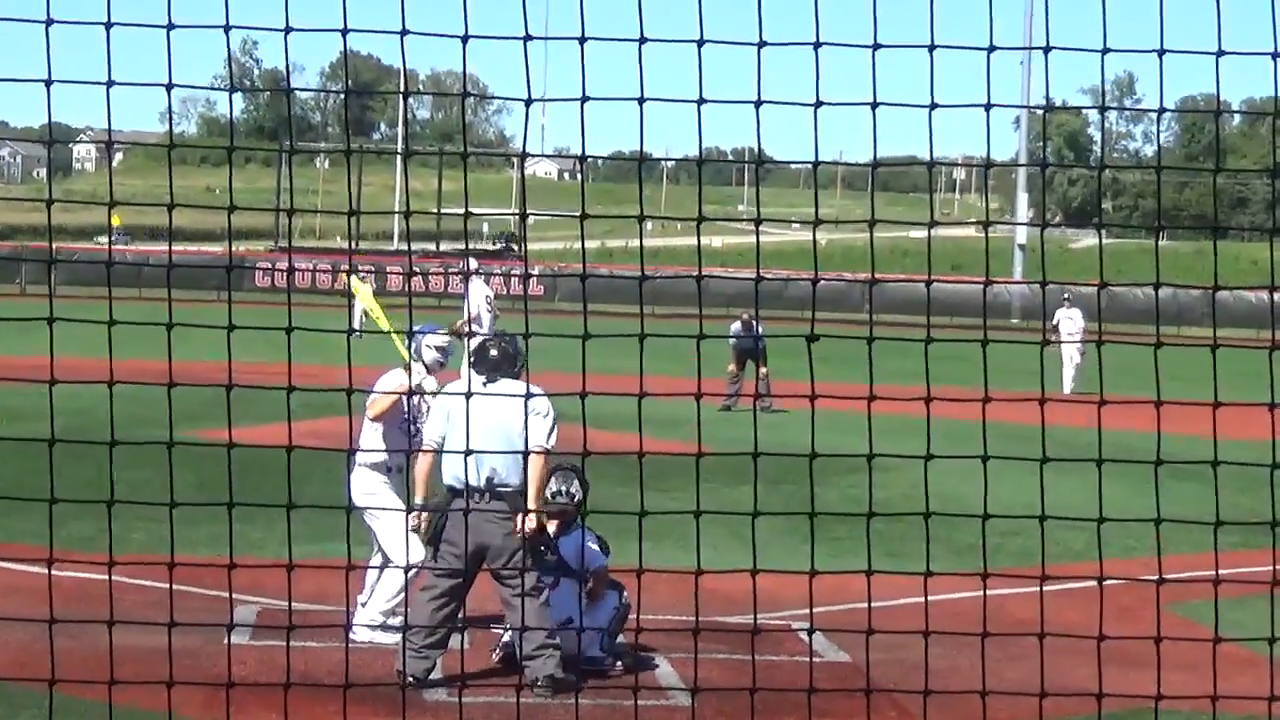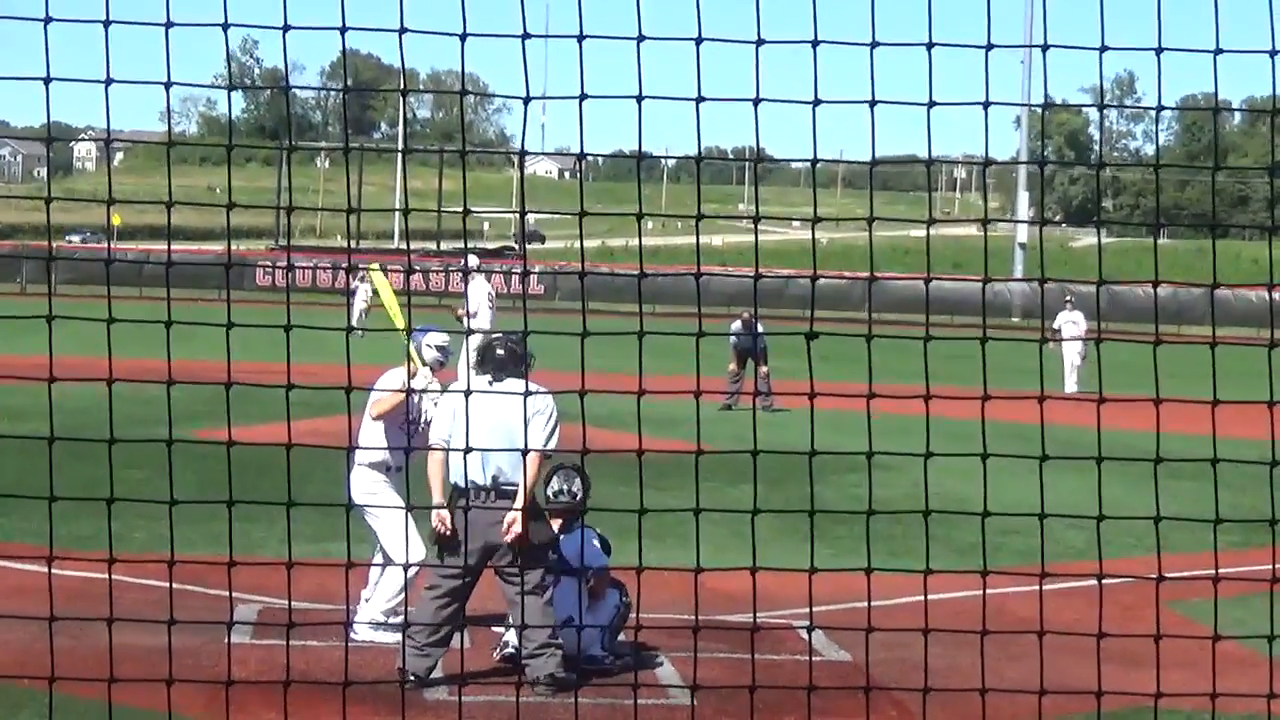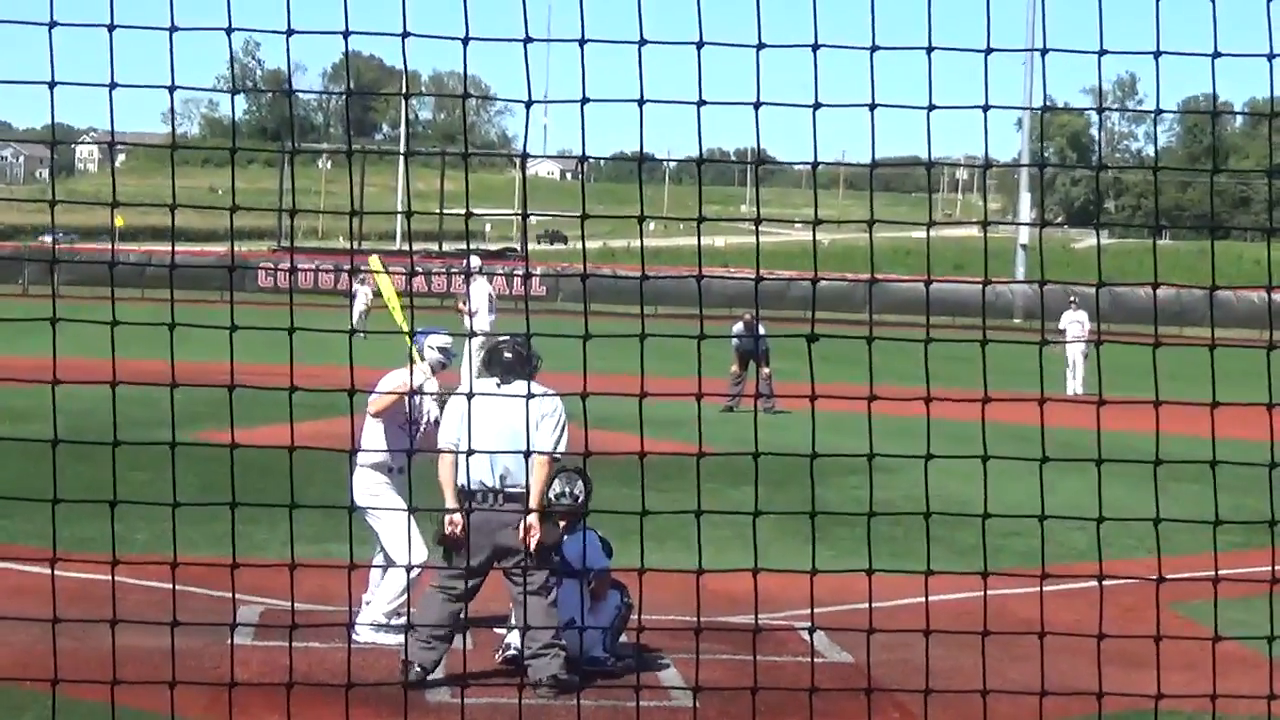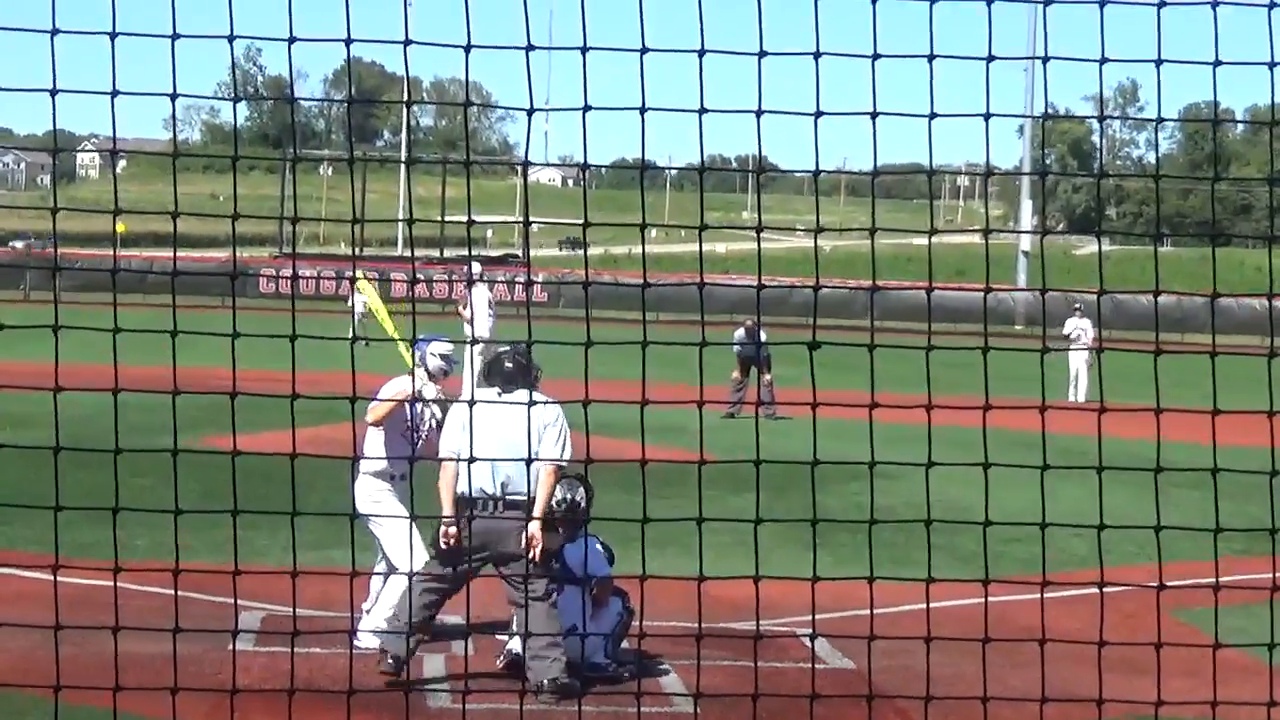
dt=0.2s
person 1, frame 1
left shoulder: (452, 392)
right shoulder: (532, 397)
left elbow: (428, 450)
right elbow: (537, 453)
left wrist: (420, 502)
right wrist: (532, 507)
left hip: (458, 509)
right hip: (509, 509)
left knee: (438, 591)
right knee: (526, 593)
left ankle: (413, 667)
right ankle: (544, 672)
person 1, frame 2
left shoulder: (457, 392)
right shoulder: (537, 397)
left elbow: (437, 450)
right elbow: (534, 456)
left wrist: (439, 504)
right wrist: (519, 508)
left hip: (464, 507)
right hip: (513, 508)
left knee: (442, 590)
right knee: (531, 592)
left ankle: (414, 667)
right ankle: (545, 670)
person 1, frame 3
left shoulder: (465, 395)
right shoulder: (545, 399)
left elbow: (446, 454)
right elbow: (544, 459)
left wrist: (451, 507)
right wrist: (533, 512)
left hip: (472, 508)
right hip: (519, 510)
left knee: (447, 588)
right knee: (536, 593)
left ankle: (419, 663)
right ankle: (547, 672)
person 1, frame 4
left shoulder: (465, 406)
right shoulder: (547, 409)
left elbow: (449, 464)
right elbow: (549, 467)
left wrist: (448, 517)
right wrist: (537, 520)
left hip: (470, 515)
right hip: (519, 517)
left knee: (430, 585)
right knee: (536, 599)
left ankle: (395, 654)
right ankle: (550, 677)
person 2, frame 1
left shoulder: (421, 388)
right shoulder: (394, 380)
right elbow: (373, 413)
left wrist: (434, 401)
right wrist: (410, 385)
left hip: (390, 479)
right hip: (372, 480)
left knee: (389, 550)
right knee: (410, 555)
left ankle: (368, 609)
right ankle: (367, 624)
person 2, frame 2
left shoulder: (422, 390)
right shoulder: (396, 379)
right elbow: (375, 412)
left wrist: (437, 403)
right wrist: (413, 387)
left hip: (390, 479)
right hip: (372, 480)
left knee: (391, 548)
right knee: (411, 553)
left ankle: (371, 606)
right ankle: (367, 623)
person 2, frame 3
left shoulder: (425, 392)
right shoulder: (397, 380)
right elbow: (374, 409)
left wrist: (435, 400)
right wrist: (411, 384)
left hip: (393, 480)
right hip: (374, 482)
left knee: (391, 550)
right knee: (413, 556)
left ankle: (374, 608)
right ankle: (369, 624)
person 2, frame 4
left shoulder: (426, 399)
right shoulder: (398, 388)
left elbow: (441, 440)
right elbow: (372, 418)
left wrist: (435, 407)
right wrist: (409, 391)
left hip: (396, 487)
right hip: (377, 488)
left knee: (393, 557)
right knee: (414, 562)
left ankle: (374, 615)
right ankle: (371, 630)
person 3, frame 1
right shoulder: (581, 536)
right elbow: (601, 575)
right wrist: (589, 598)
right hip: (570, 637)
right knee: (615, 592)
left ankle: (509, 646)
right ankle: (595, 654)
person 3, frame 2
right shoulder: (584, 535)
right elbow: (602, 576)
right wrist: (589, 598)
right hip: (571, 636)
right knee: (616, 591)
left ankle: (511, 645)
right ankle: (596, 653)
person 3, frame 3
right shoulder: (586, 537)
right elbow: (603, 579)
right wrist: (589, 599)
right hip: (573, 638)
right knee: (617, 593)
left ankle: (513, 646)
right ankle: (598, 655)
person 3, frame 4
right shoulder: (589, 544)
right elbow: (605, 586)
right wrist: (591, 605)
right hip: (576, 645)
right knee: (619, 599)
left ankle: (514, 652)
right ankle: (599, 661)
